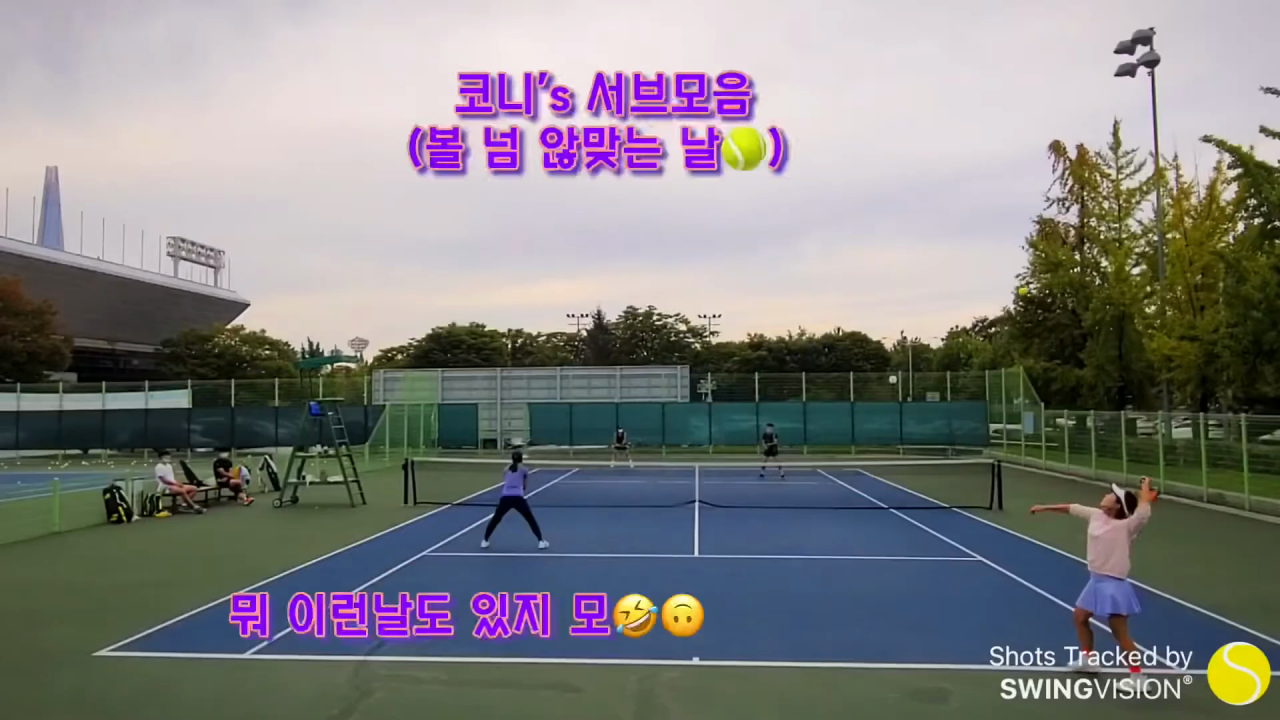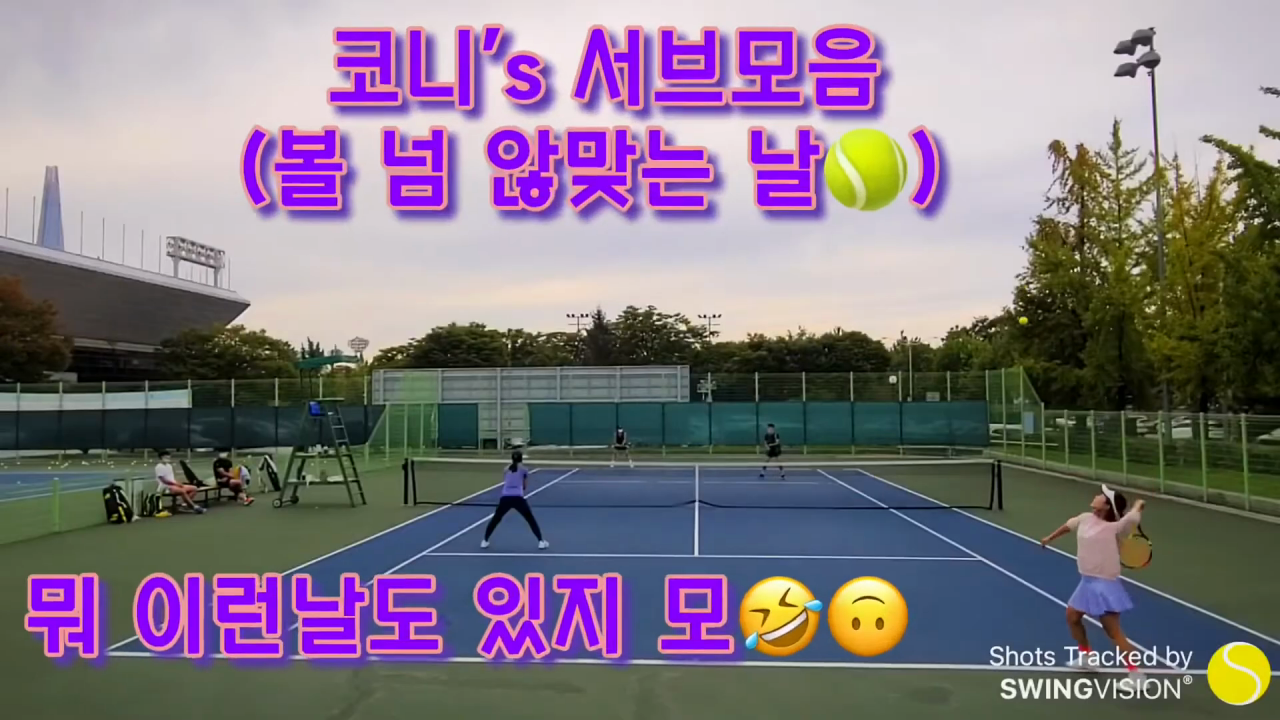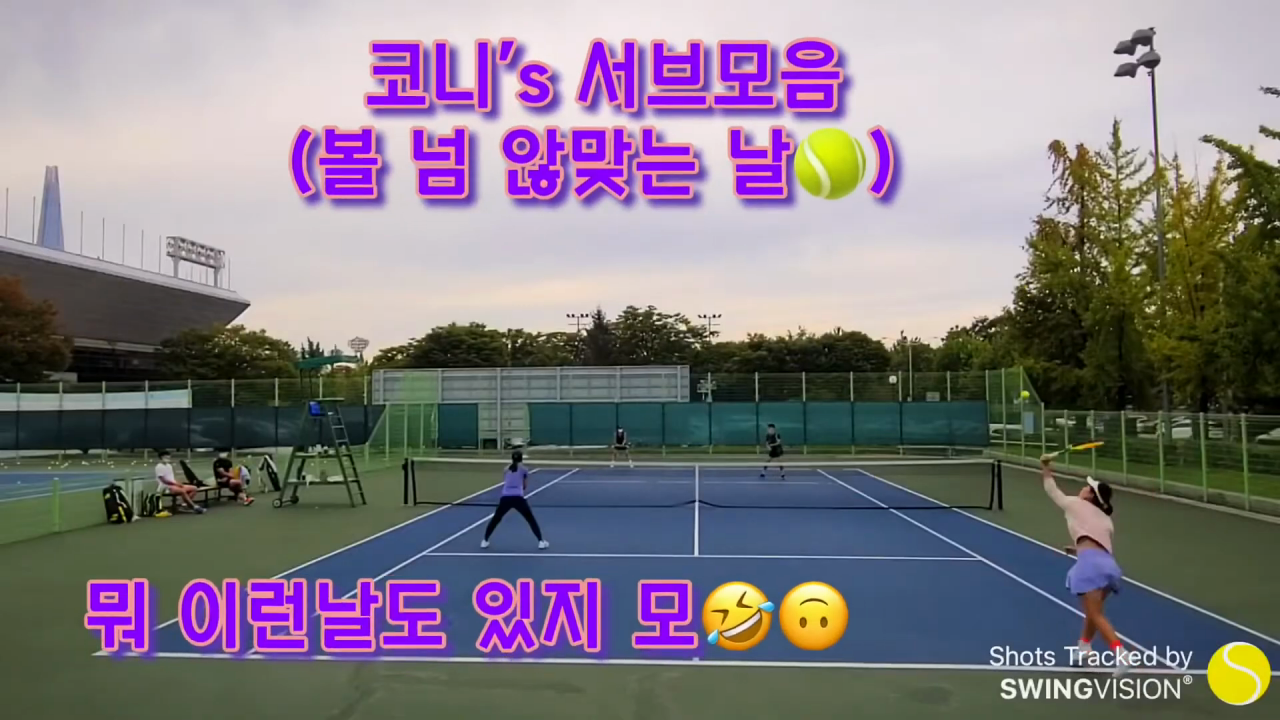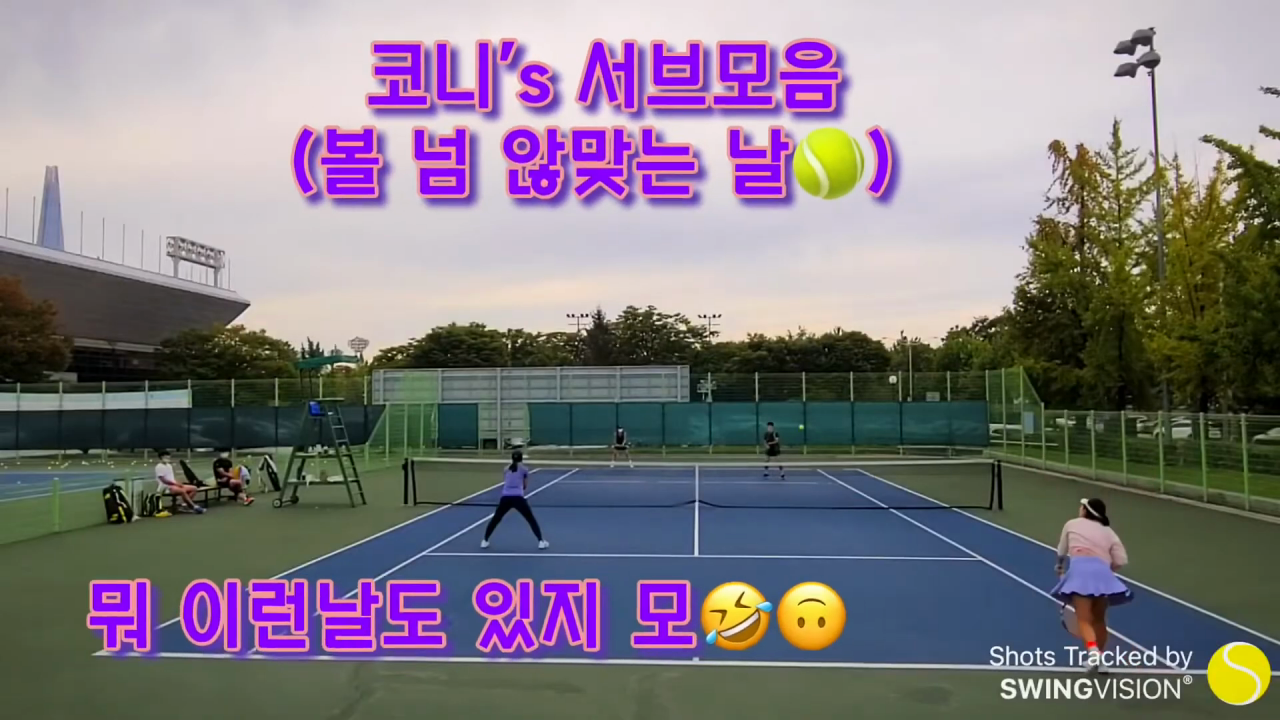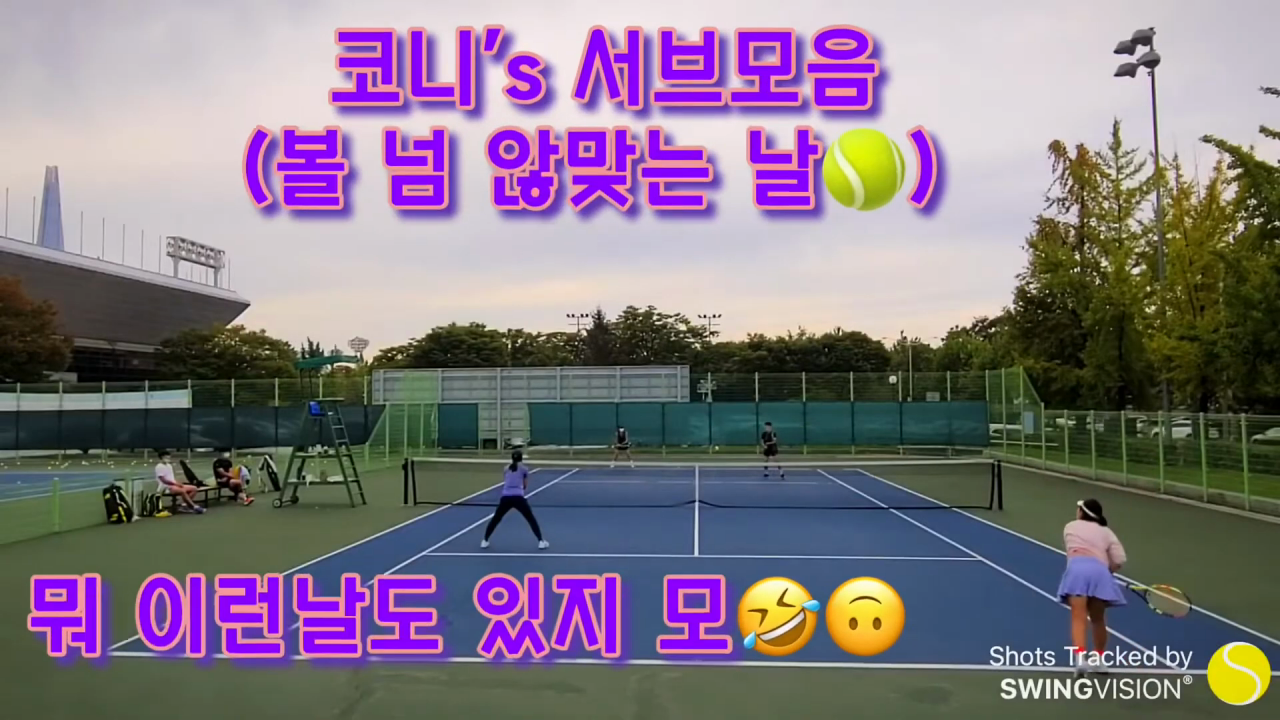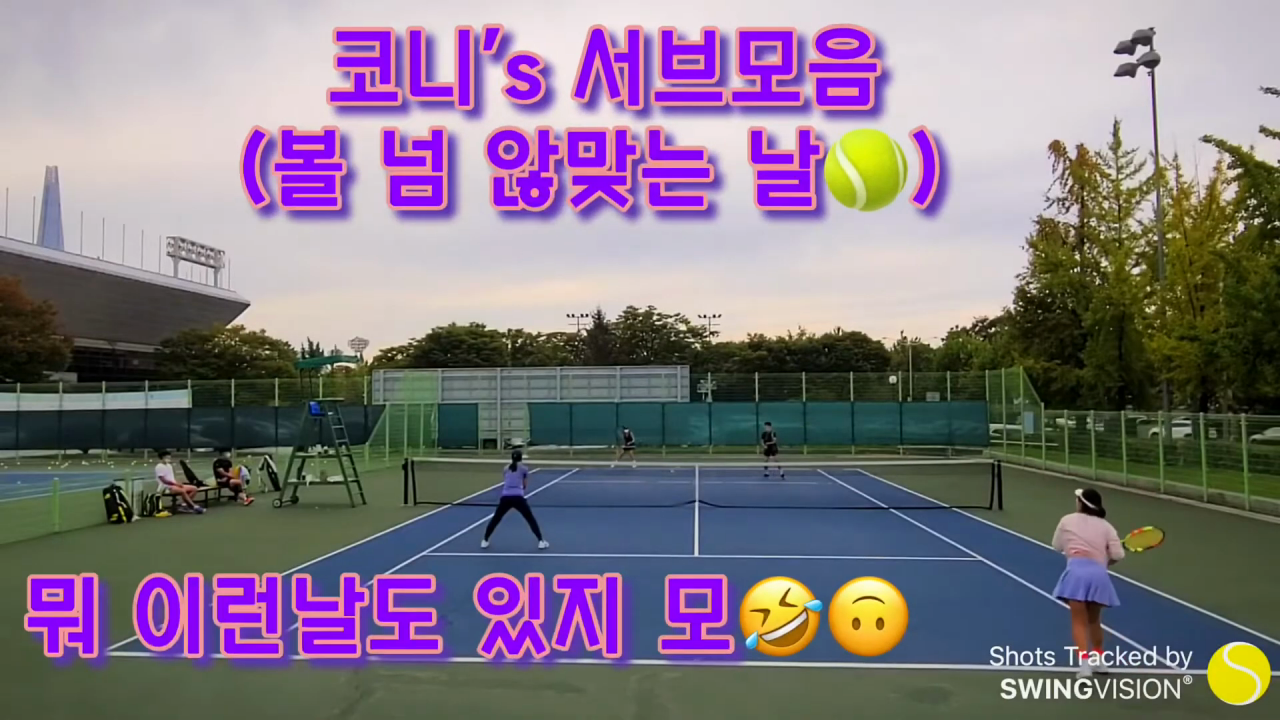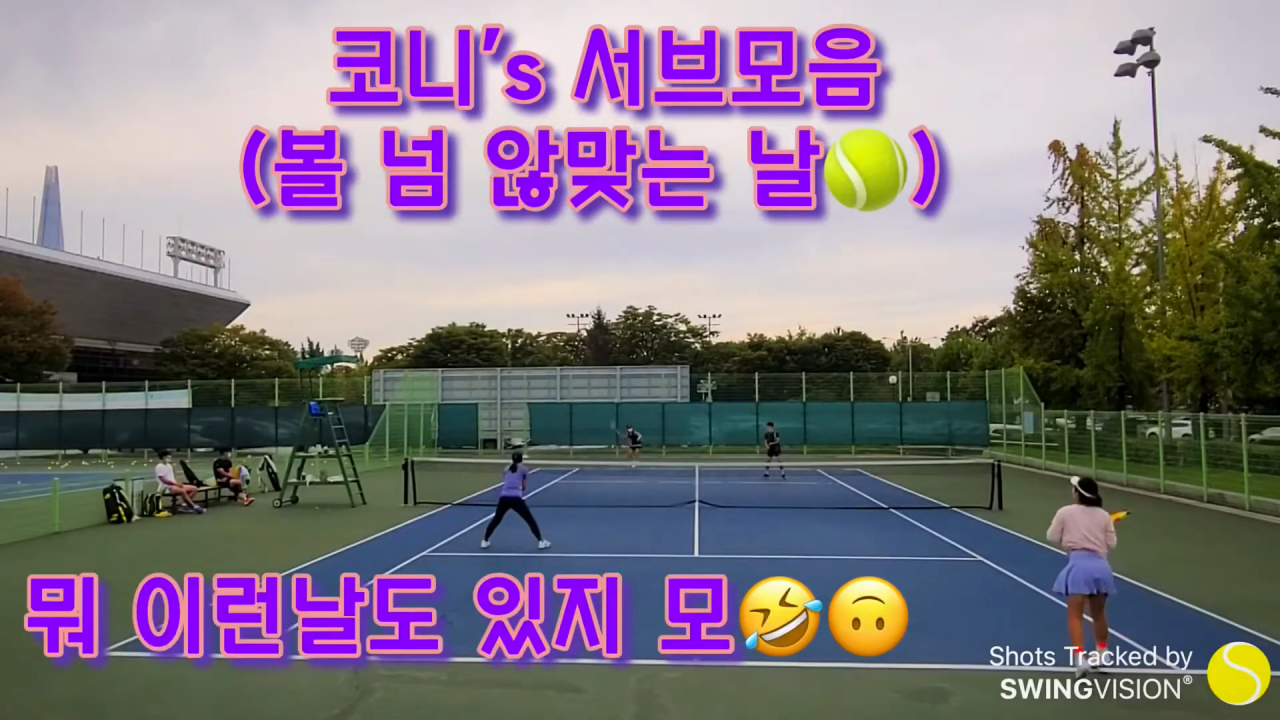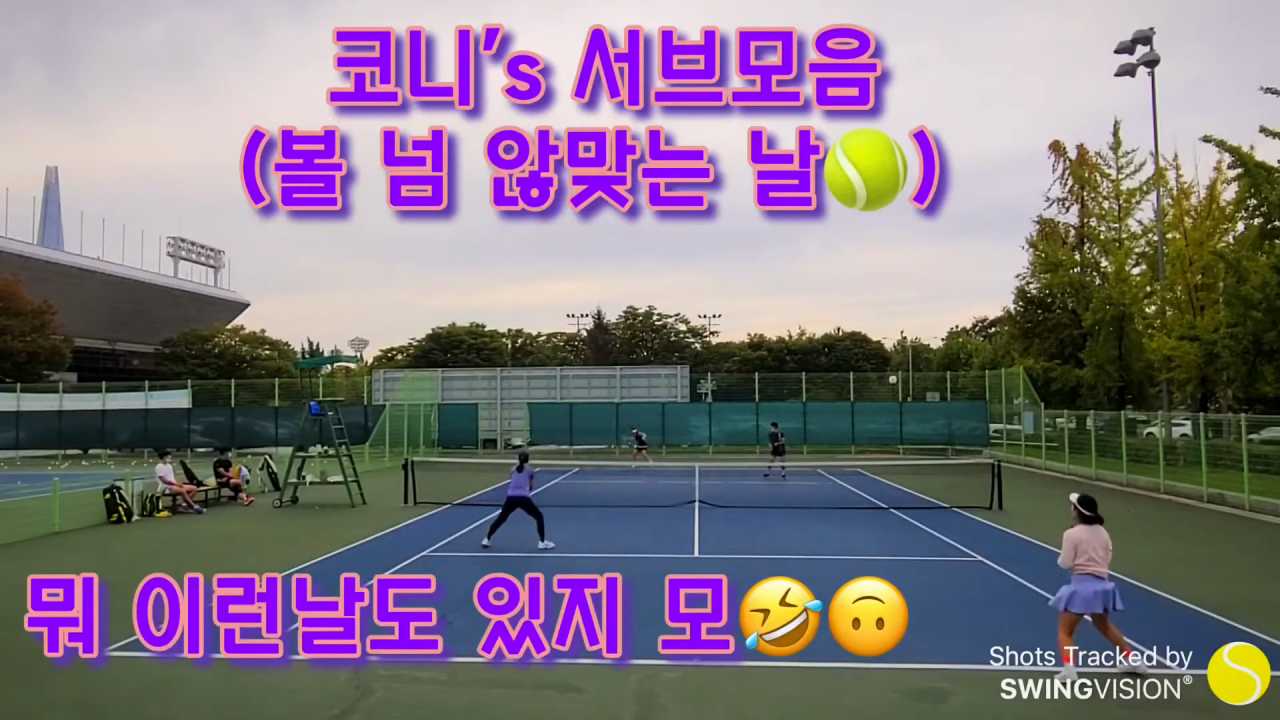
dt=0.2s
person 1, frame 1
left shoulder: (1125, 526)
right shoulder: (1096, 516)
left elbow: (1143, 513)
right elbow: (1071, 508)
left wrist: (1145, 487)
right wrist: (1045, 507)
left hip: (1113, 585)
right hip: (1096, 582)
left knee: (1121, 634)
right knee: (1079, 618)
left ankle: (1137, 677)
right ankle: (1088, 659)
person 1, frame 2
left shoulder: (1114, 528)
right shoulder: (1086, 519)
left elbow: (1132, 518)
right elbow: (1069, 525)
left wrist: (1138, 505)
right wrist: (1051, 537)
left hip: (1104, 585)
right hip: (1088, 582)
left knee: (1114, 632)
right knee: (1072, 617)
left ankle: (1136, 675)
right ankle: (1087, 658)
person 1, frame 3
left shoulder: (1076, 505)
right shoulder: (1106, 520)
left elbow: (1052, 490)
left wrist: (1046, 469)
left hip: (1090, 564)
right hip: (1107, 565)
left knee: (1095, 615)
right knee: (1093, 612)
left ankle: (1119, 652)
right ankle: (1084, 648)
person 1, frame 4
left shoulder: (1073, 525)
right shoulder: (1109, 532)
left elbow: (1062, 552)
right elbow: (1121, 561)
left wrist: (1060, 566)
left hip: (1082, 568)
right hip: (1102, 573)
left knee: (1084, 620)
right knee: (1098, 620)
left ankle: (1093, 653)
right ankle: (1098, 657)
person 1, frame 5
left shoulder: (1070, 527)
right shoulder: (1106, 532)
right elbow: (1120, 559)
left hip: (1078, 569)
right hip: (1099, 571)
left knee: (1078, 619)
right knee: (1098, 620)
left ankle: (1080, 657)
right ankle: (1098, 659)
person 1, frame 6
left shoulder: (1067, 520)
right shoulder: (1106, 526)
left elbow: (1057, 545)
right elbow: (1118, 555)
left hip: (1077, 571)
right hip: (1098, 573)
left knee: (1079, 621)
right knee: (1093, 620)
left ankle: (1084, 662)
right ankle: (1097, 659)
person 1, frame 7
left shoulder: (1066, 512)
right shoulder: (1103, 515)
left elbow: (1052, 537)
right elbow: (1111, 543)
left hip: (1080, 565)
right hip: (1101, 566)
left knee: (1075, 615)
right knee: (1098, 614)
left ankle: (1081, 658)
right ankle: (1102, 655)
person 1, frame 8
left shoulder: (1072, 534)
right shoulder: (1102, 533)
left elbow: (1065, 563)
right elbow: (1107, 557)
left wrist: (1069, 559)
left hip: (1082, 586)
right hip: (1102, 585)
left knee: (1064, 631)
right knee: (1104, 626)
left ankle: (1069, 669)
right ankle: (1132, 659)
